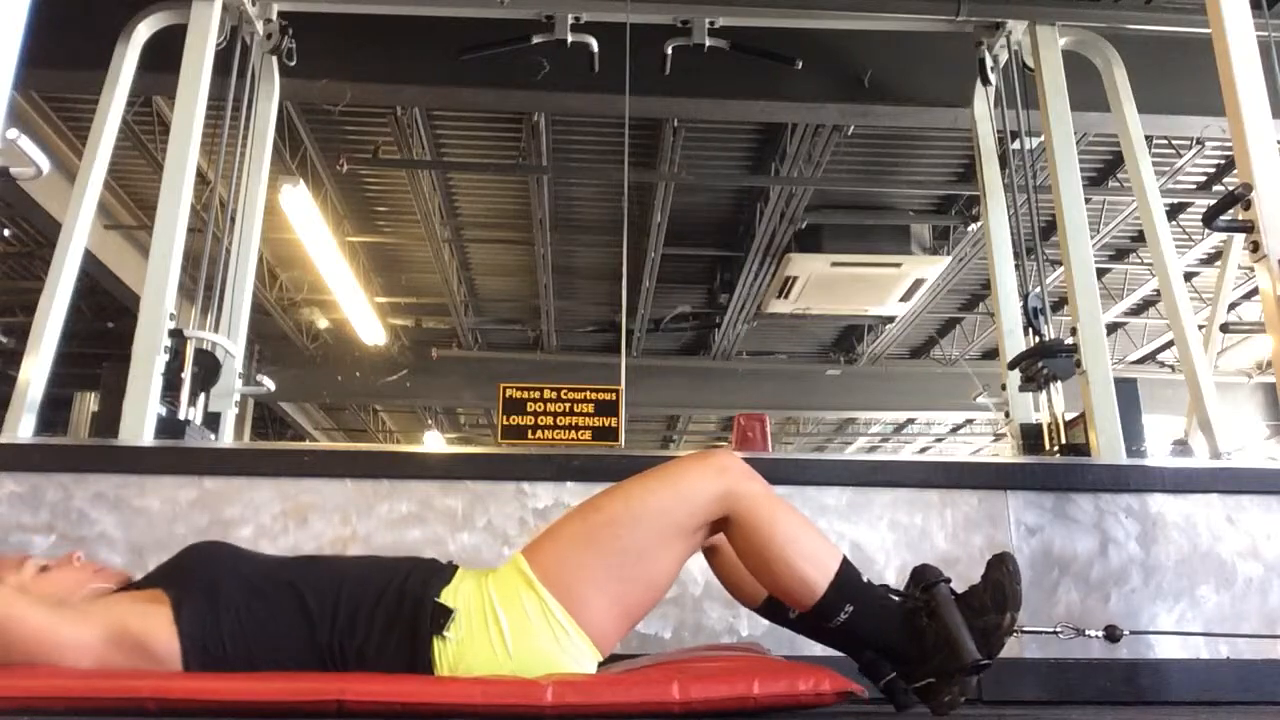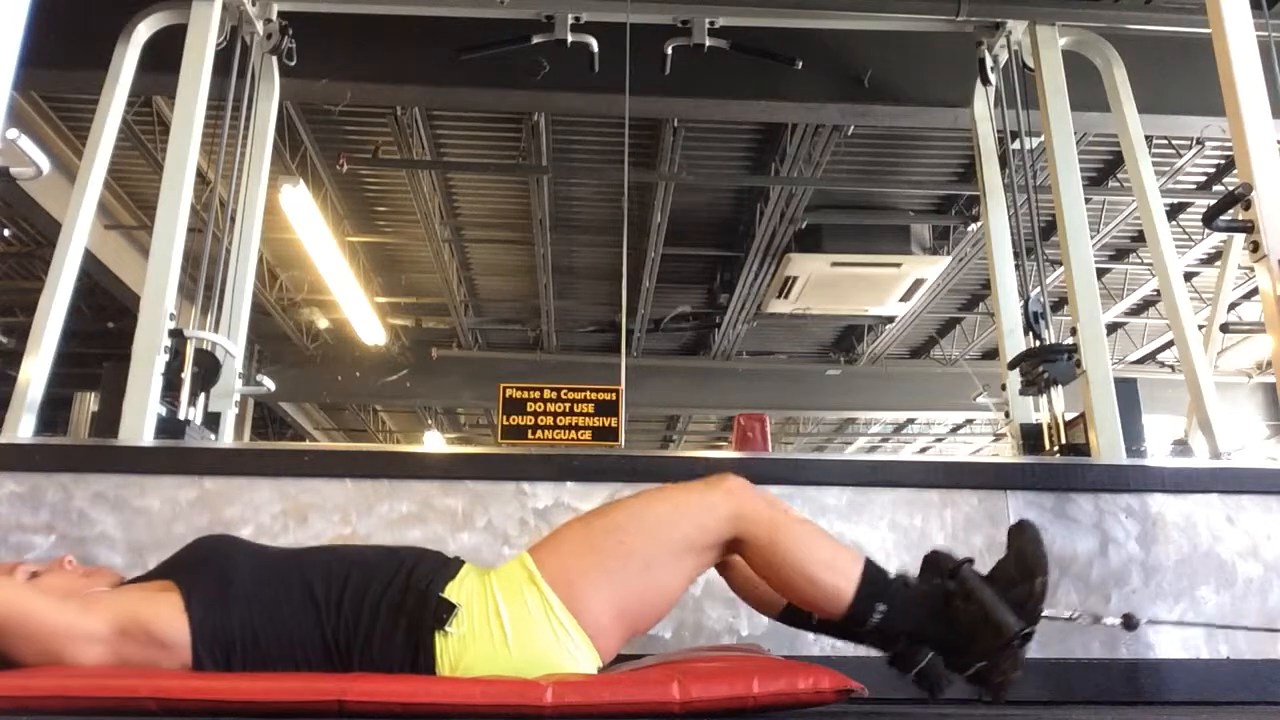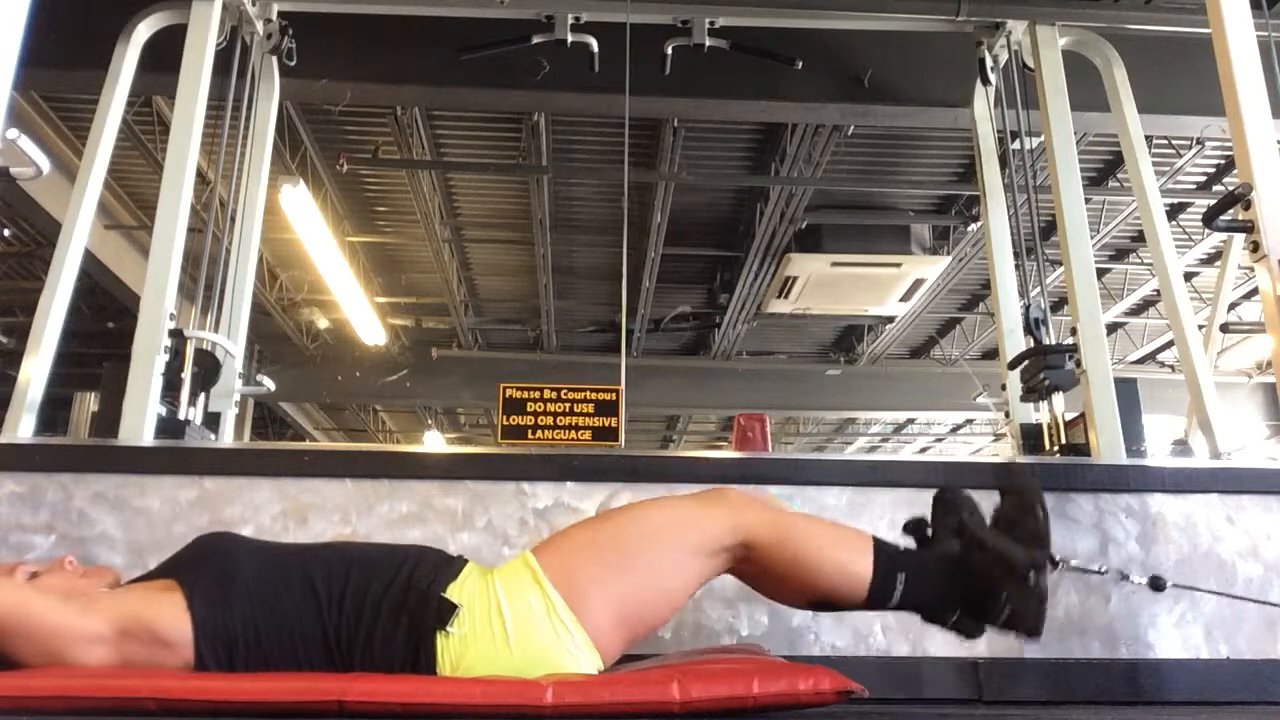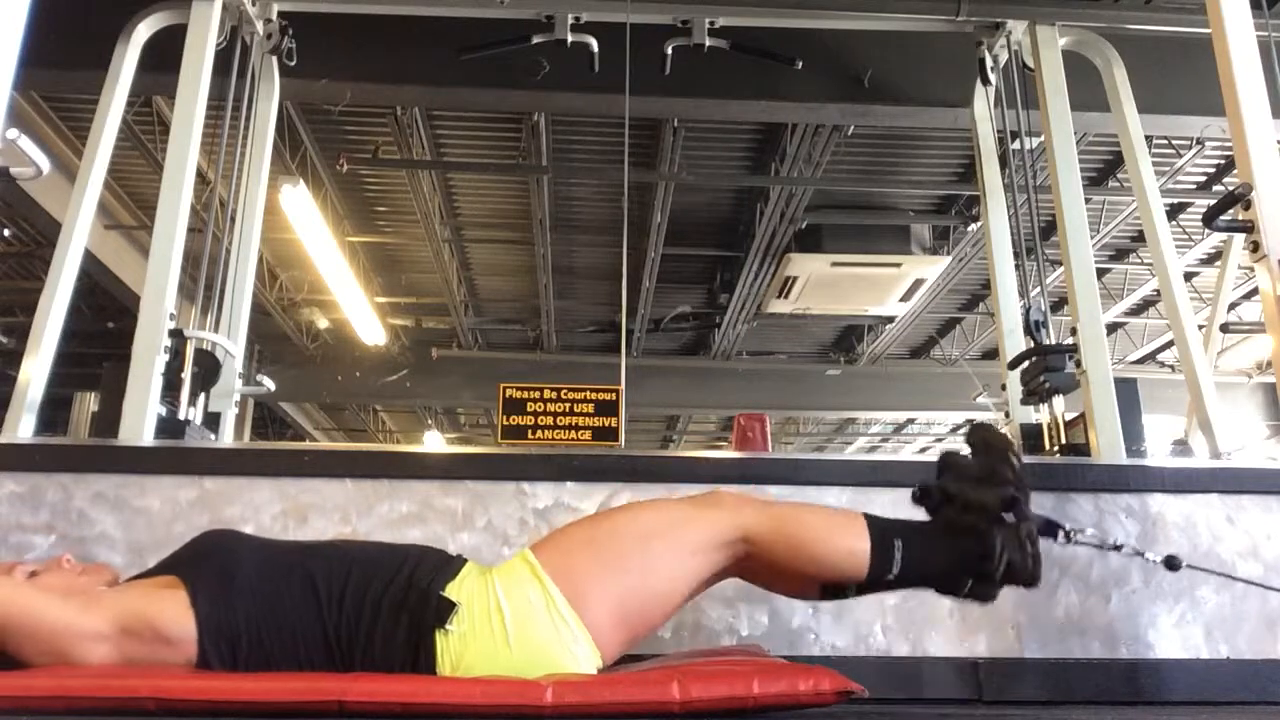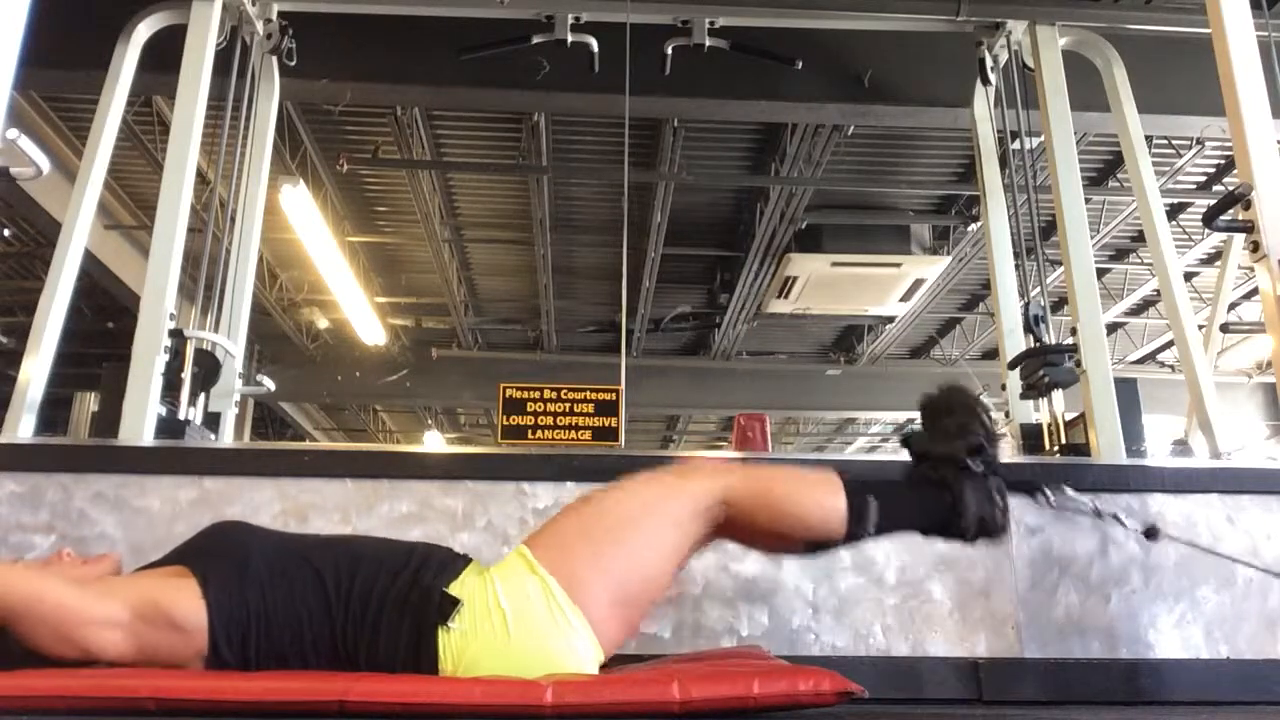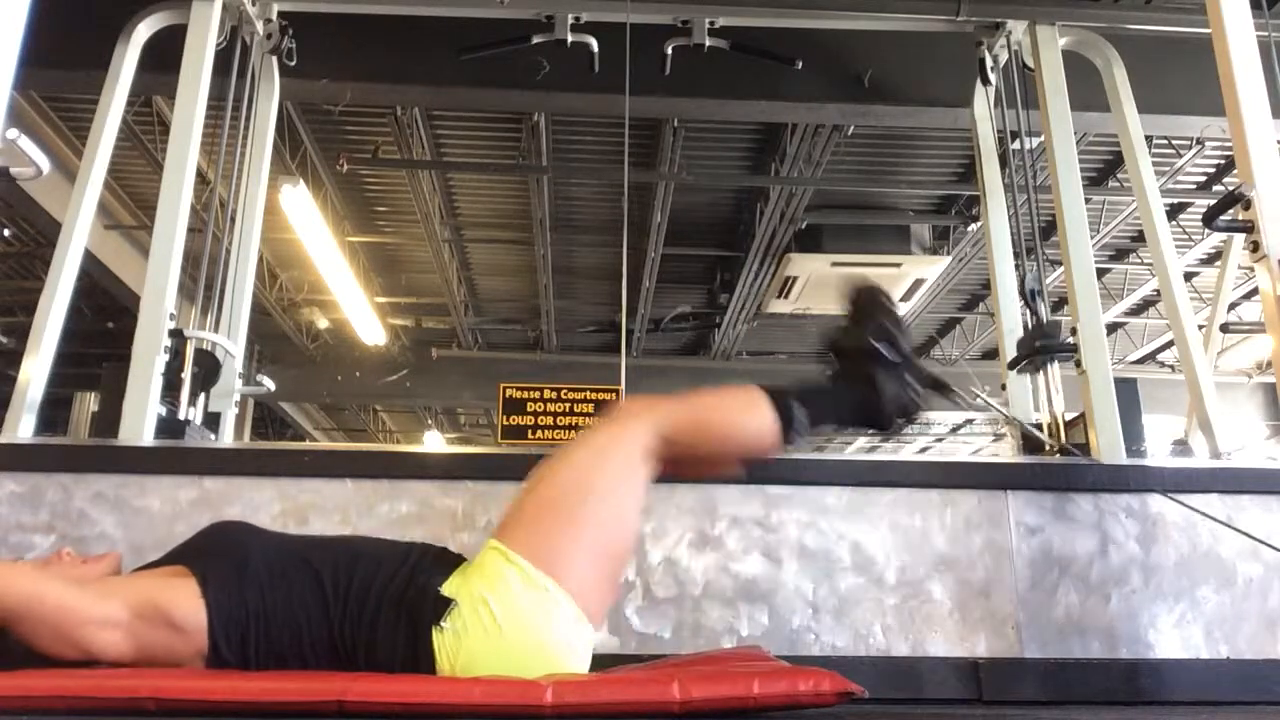
dt=0.2s
person 1, frame 1
left shoulder: (146, 609)
right shoulder: (124, 632)
left hip: (464, 616)
left knee: (712, 522)
right knee: (721, 478)
right ankle: (906, 638)
person 1, frame 2
left shoulder: (150, 606)
right shoulder: (128, 628)
left hip: (470, 615)
right hip: (487, 636)
left knee: (723, 520)
right knee: (731, 500)
left ankle: (937, 623)
right ankle: (944, 623)
person 1, frame 3
left shoulder: (148, 604)
right shoulder: (132, 626)
left hip: (471, 614)
right hip: (483, 637)
left knee: (726, 525)
right knee: (733, 515)
left ankle: (955, 579)
right ankle: (969, 584)
person 1, frame 4
left shoulder: (144, 609)
right shoulder: (124, 623)
left hip: (467, 614)
right hip: (485, 636)
left knee: (721, 521)
right knee: (731, 518)
left ankle: (959, 541)
right ankle: (968, 549)
person 1, frame 5
left shoulder: (152, 604)
right shoulder: (137, 615)
left hip: (471, 622)
right hip: (493, 638)
left knee: (695, 494)
right knee: (704, 484)
left ankle: (931, 490)
right ankle: (934, 496)
person 1, frame 6
left shoulder: (152, 604)
right shoulder: (140, 616)
left hip: (473, 623)
right hip: (495, 640)
left knee: (631, 443)
right knee: (633, 427)
left ankle: (848, 389)
right ankle: (853, 388)
